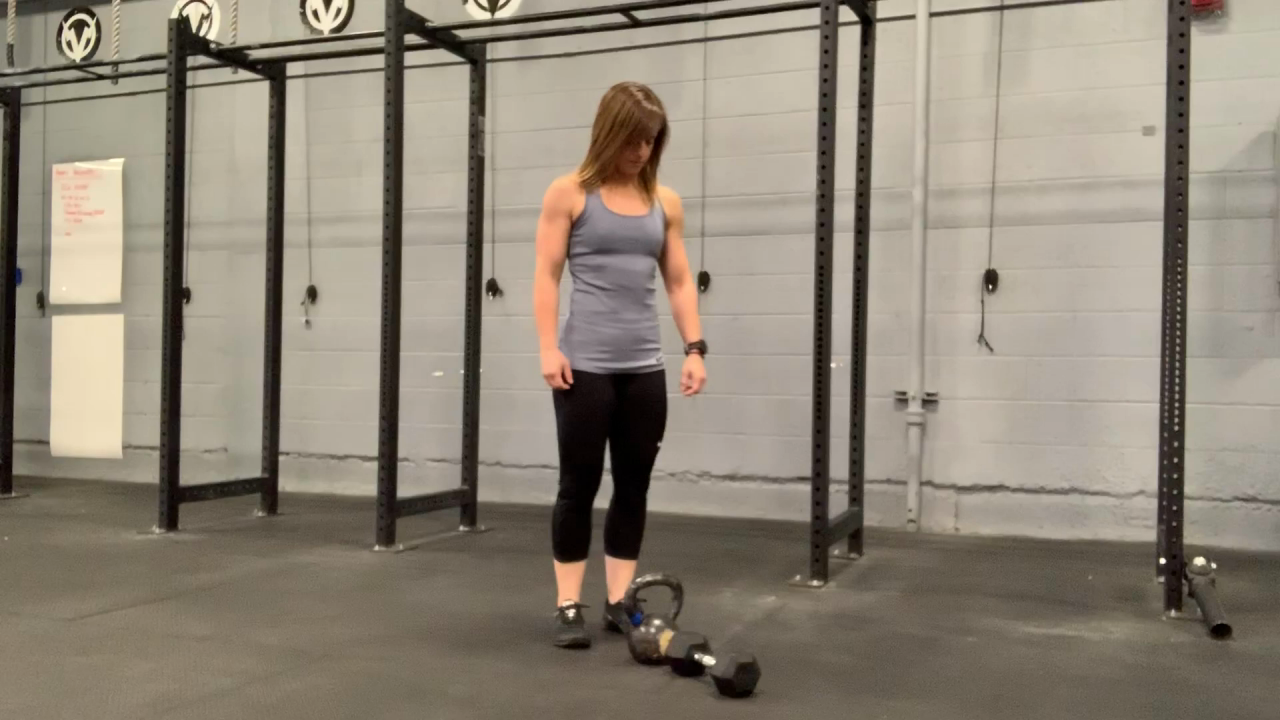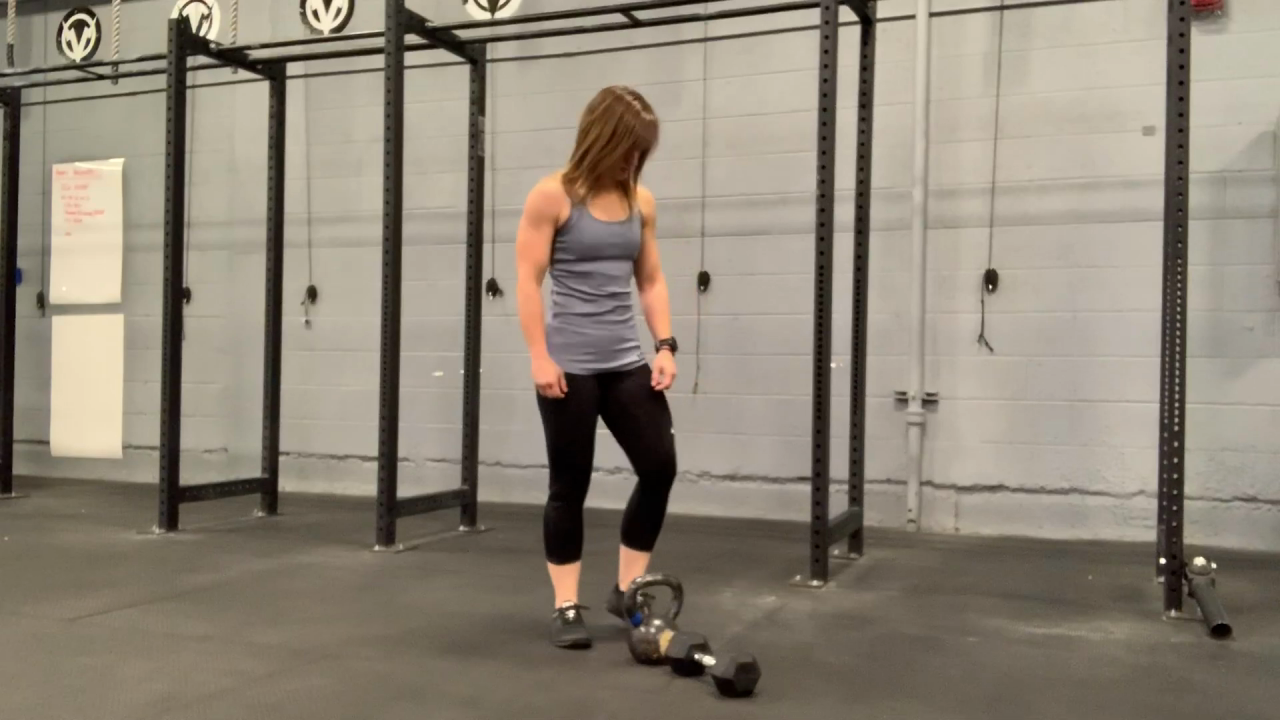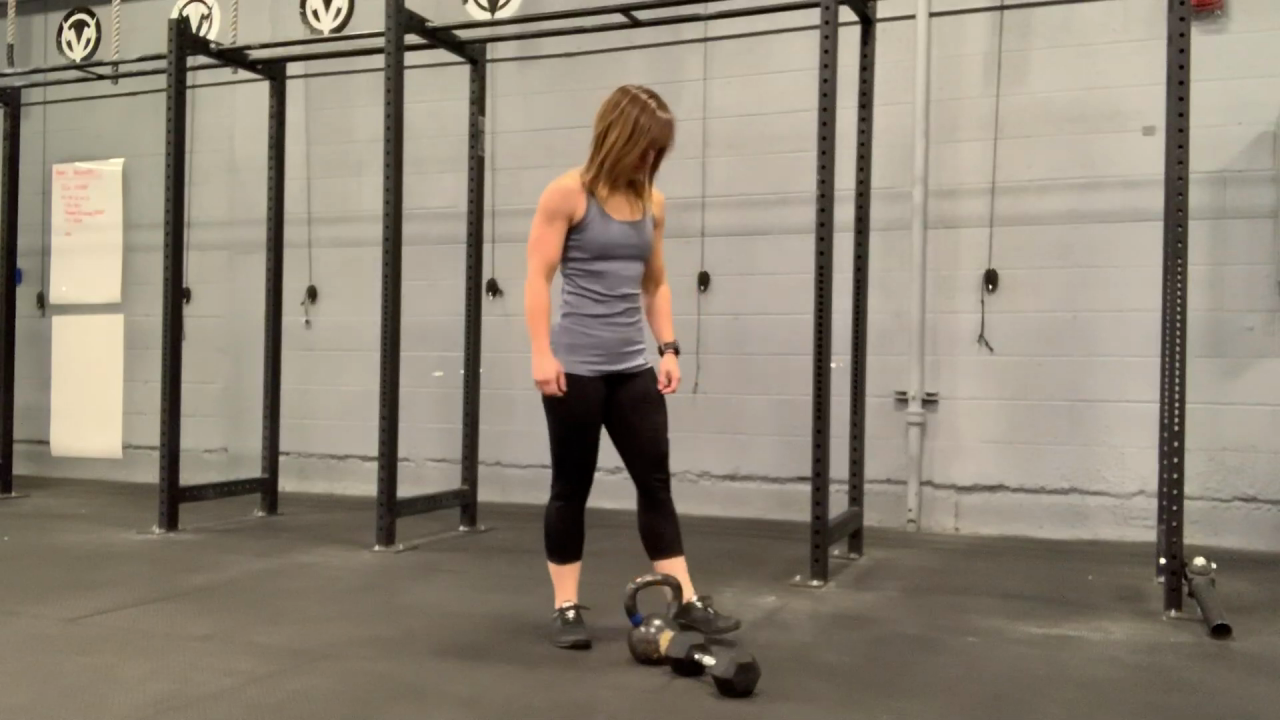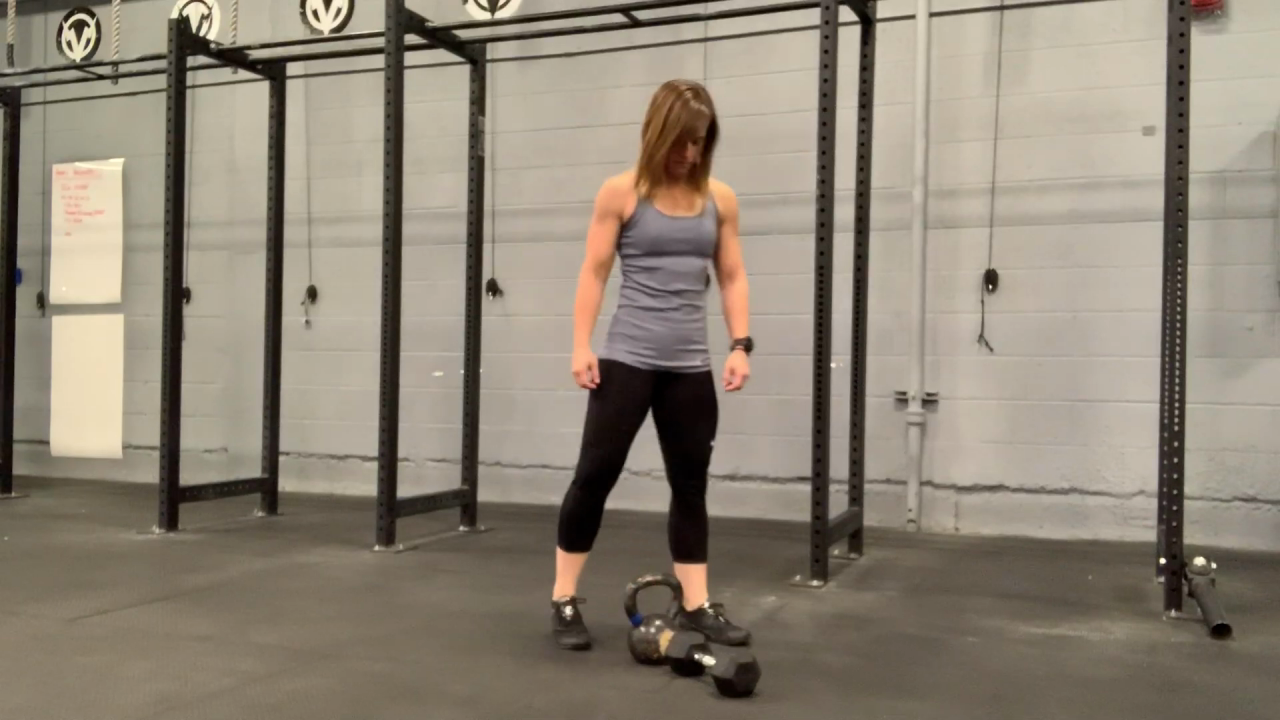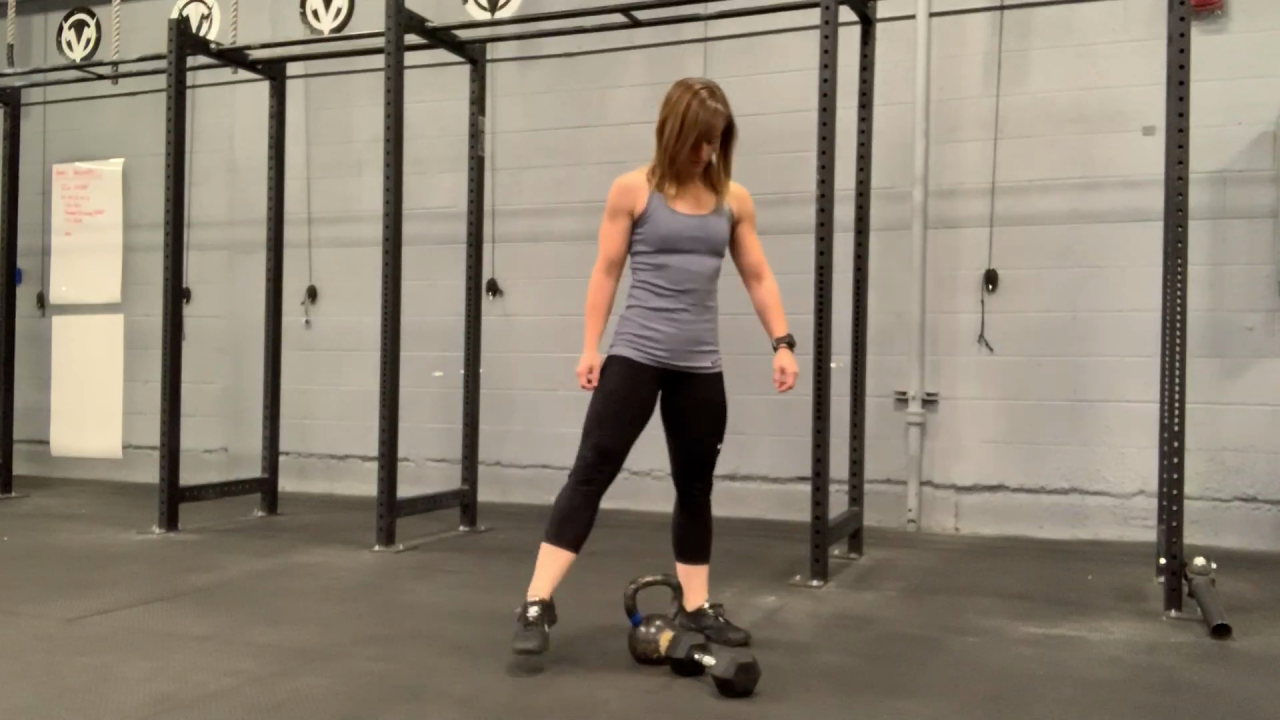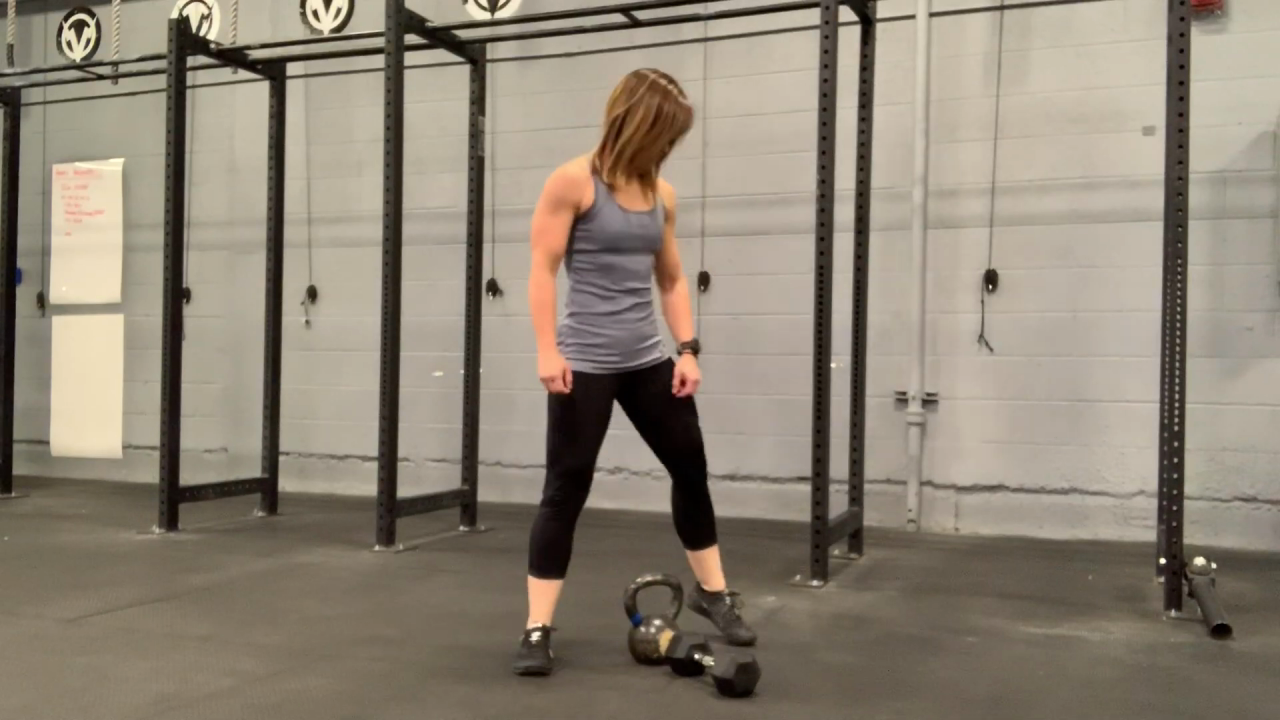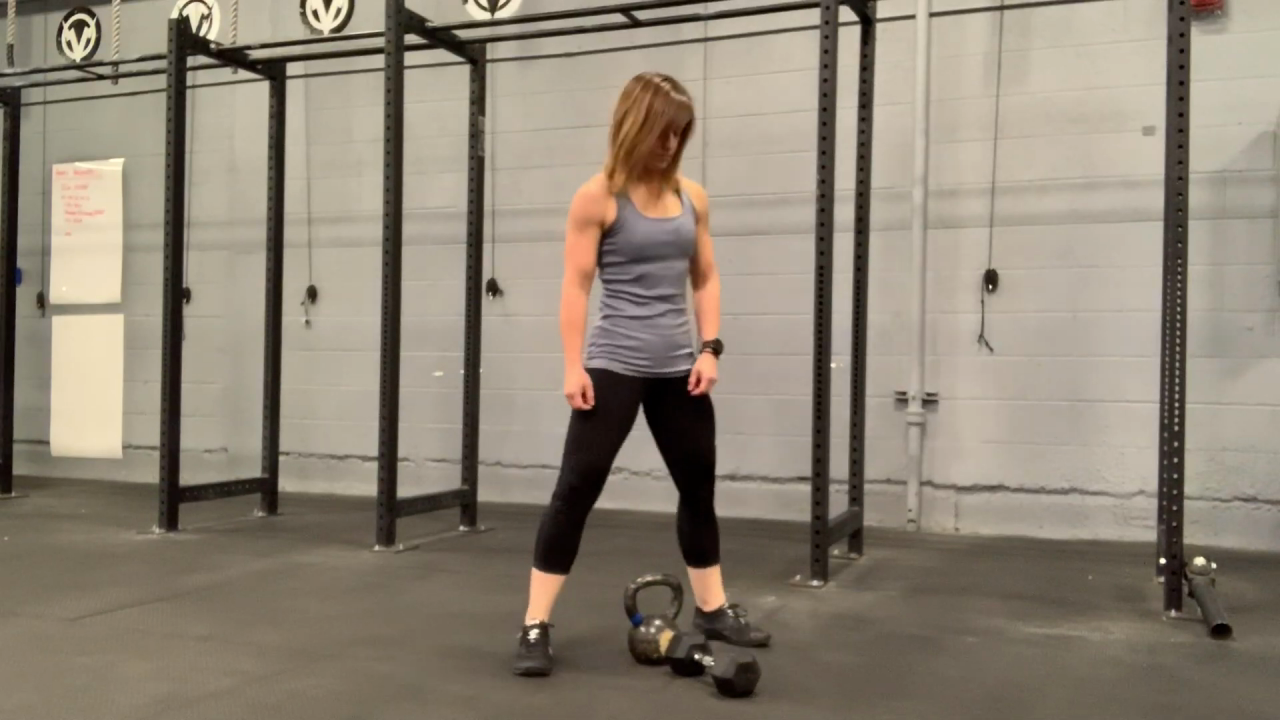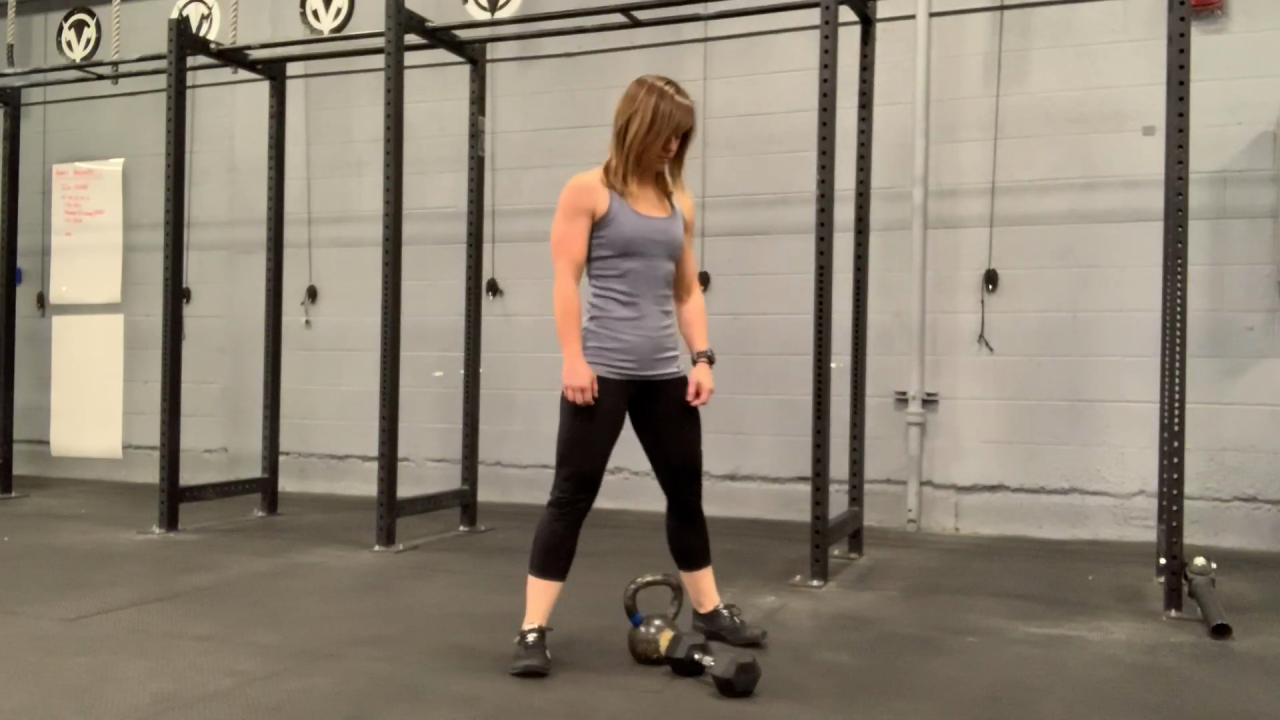
dt=0.4s
person 1, frame 1
left shoulder: (665, 202)
right shoulder: (569, 192)
left elbow: (679, 282)
right elbow: (546, 275)
left wrist: (693, 348)
right wrist: (549, 347)
left hip: (646, 364)
right hip: (585, 362)
left knee: (634, 486)
right knee: (580, 483)
left ankle: (620, 601)
right ankle: (568, 606)
person 1, frame 2
left shoulder: (640, 201)
right shoulder: (552, 196)
right elbow: (529, 280)
left wrist: (665, 345)
right wrist: (539, 356)
left hip: (626, 362)
right hip: (570, 366)
left knee: (659, 468)
right knee: (570, 486)
left ankle: (627, 589)
right ankle: (566, 606)
person 1, frame 3
left shoulder: (651, 203)
right shoulder: (567, 195)
right elbow: (538, 277)
left wrist: (669, 349)
right wrist: (541, 353)
left hip: (633, 366)
right hip: (576, 365)
left knee: (655, 480)
right knee: (572, 486)
left ankle: (687, 600)
right ankle: (566, 606)
person 1, frame 4
left shoulder: (719, 199)
right shoulder: (621, 192)
left elbow: (732, 278)
right elbow: (594, 273)
left wrist: (740, 345)
right wrist: (581, 345)
left hip: (690, 363)
right hip: (627, 355)
left knee: (691, 484)
right knee: (596, 474)
left ankle: (696, 605)
right ankle: (565, 600)
person 1, frame 5
left shoulder: (733, 199)
right shoulder: (634, 190)
left elbow: (758, 277)
right elbow: (606, 272)
left wrist: (782, 342)
right wrist: (590, 346)
left hip: (700, 363)
right hip: (635, 354)
left knee: (697, 484)
right knee: (594, 467)
left ankle: (696, 607)
right ankle: (538, 604)
person 1, frame 6
left shoulder: (661, 195)
right shoulder: (573, 182)
right elbow: (543, 270)
left wrist: (688, 348)
right wrist: (547, 350)
left hip: (648, 359)
right hip: (585, 362)
left knee: (691, 467)
right knee: (566, 491)
left ankle: (712, 590)
right ankle: (537, 629)
person 1, frame 7
left shoulder: (691, 197)
right shoulder: (598, 197)
left elbow: (706, 280)
right elbow: (577, 285)
left wrist: (710, 347)
right wrist: (573, 365)
left hip: (678, 367)
right hip: (614, 366)
left knee: (699, 487)
right knee: (577, 487)
left ankle: (713, 609)
right ankle: (535, 627)
person 1, frame 8
left shoulder: (680, 204)
right shoulder: (589, 189)
left elbow: (688, 291)
right elbow: (565, 277)
left wrist: (701, 359)
right wrist: (572, 358)
left hip: (664, 373)
right hip: (602, 369)
left knee: (686, 490)
right knee: (572, 494)
left ankle: (709, 609)
right ankle: (532, 630)
